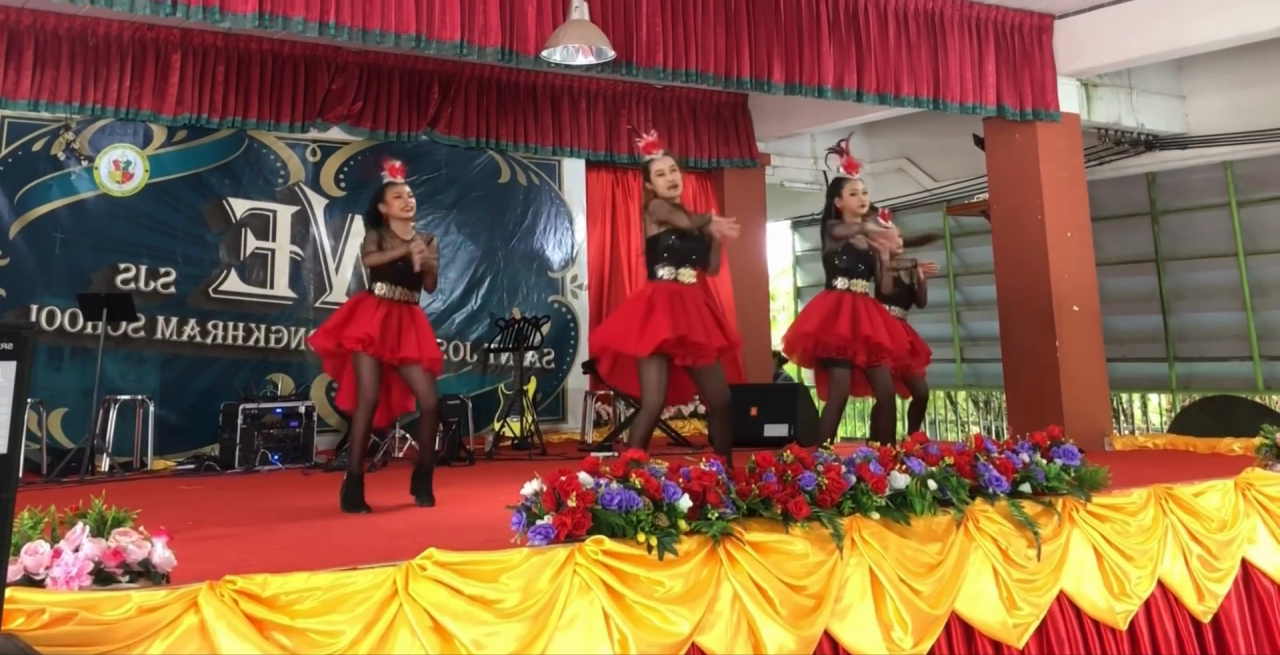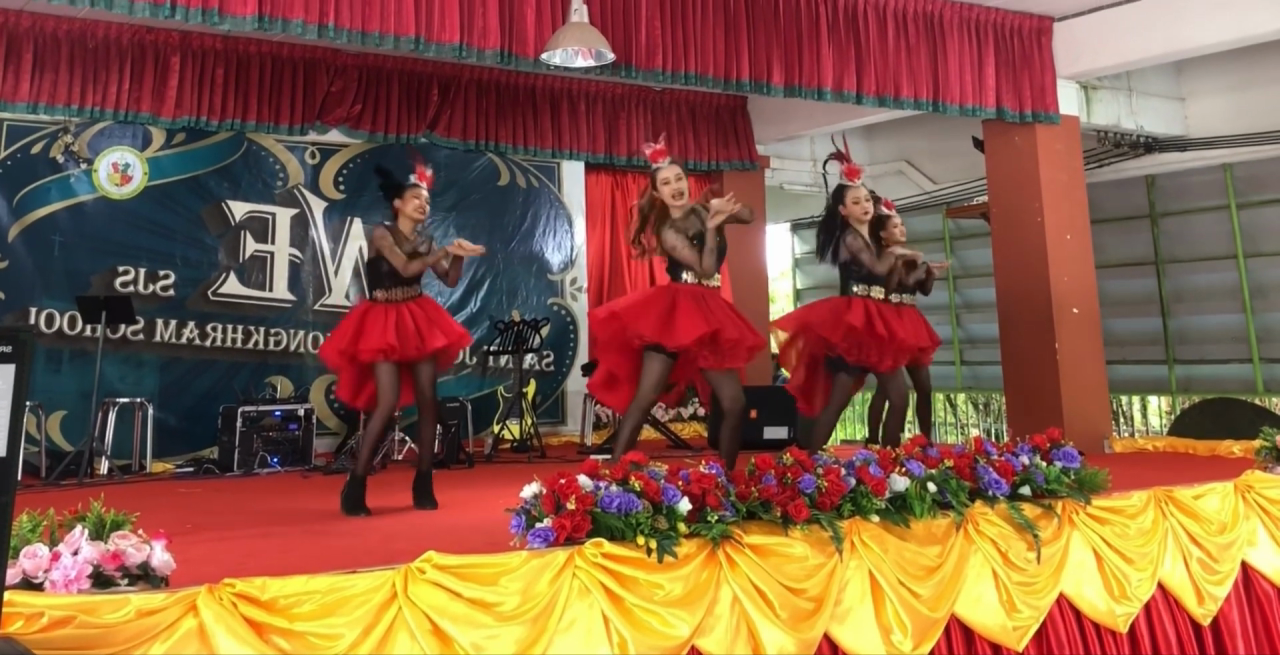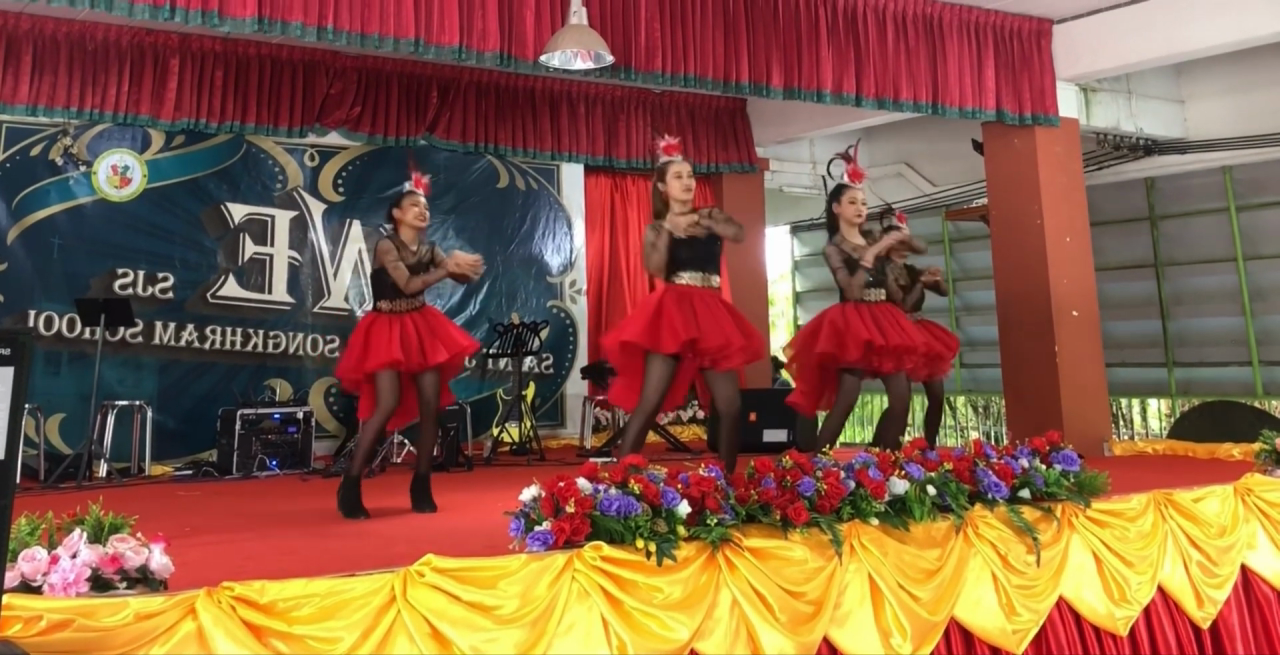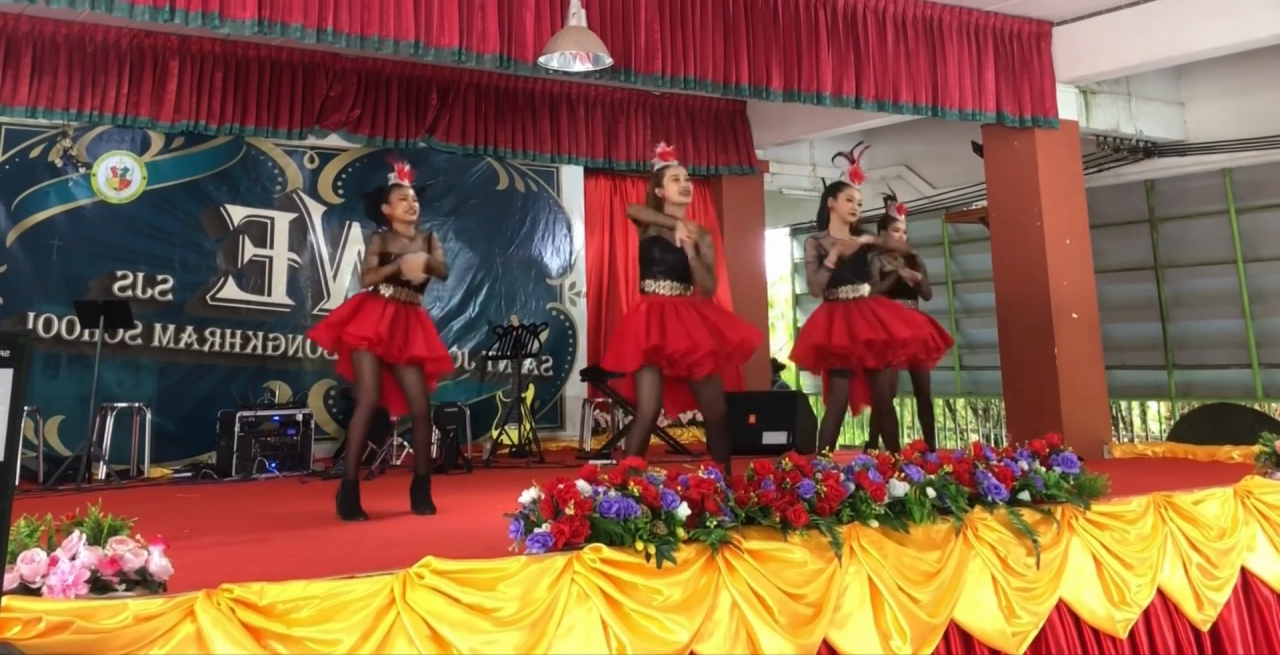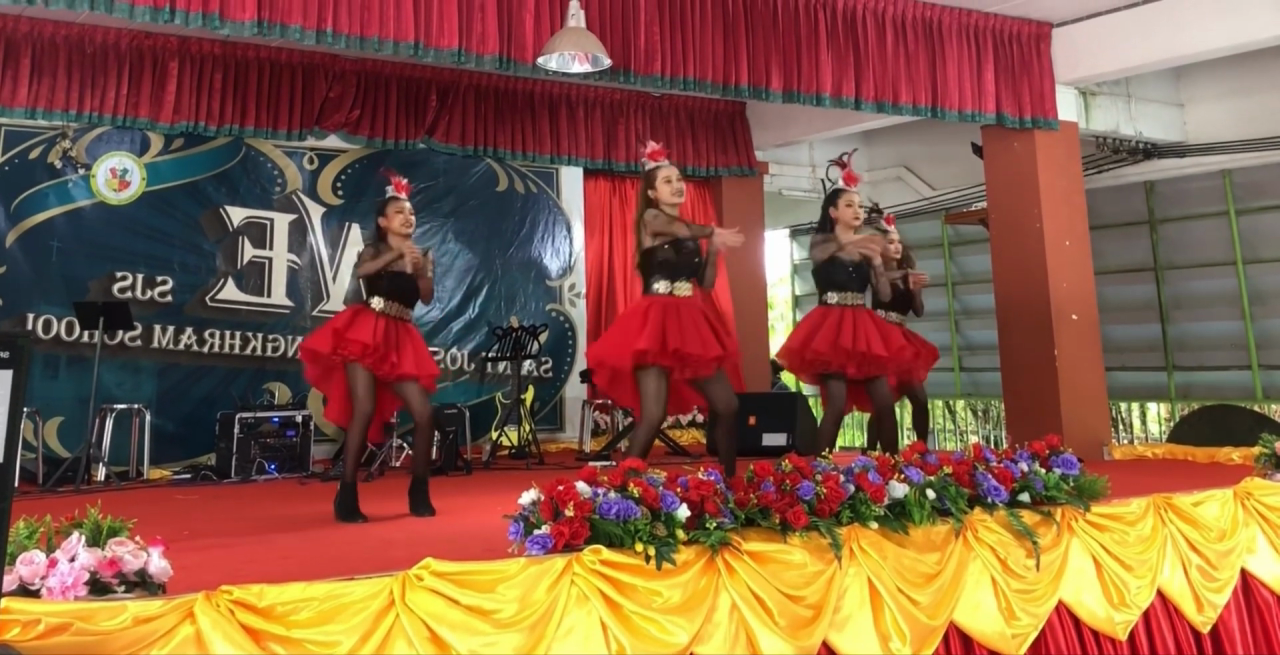
dt=0.2s
person 1, frame 1
left shoulder: (426, 240)
right shoulder: (376, 235)
left elbow: (430, 286)
right elbow: (370, 261)
left wrist: (425, 262)
right wrist: (405, 248)
left hip: (406, 325)
right hip: (371, 319)
left knee: (429, 404)
right knee: (369, 400)
left ankle: (422, 475)
right ankle: (354, 484)
person 1, frame 2
left shoulder: (426, 242)
right shoulder: (381, 234)
left elbow: (450, 281)
right elbow: (406, 269)
left wrist: (457, 255)
right wrist: (446, 252)
left hip: (416, 319)
right hip: (381, 320)
left knee: (427, 400)
right knee: (387, 403)
left ankle: (423, 482)
right ankle: (355, 485)
person 1, frame 3
left shoulder: (430, 247)
right shoulder: (385, 245)
left elbow: (463, 277)
right elbow: (407, 284)
left wrist: (464, 264)
right wrist: (449, 266)
left hip: (422, 328)
right hip: (389, 329)
left knee: (430, 408)
right knee: (386, 407)
left ankle: (421, 485)
right ankle: (349, 485)
person 1, frame 4
left shoulder: (429, 238)
right shoulder: (380, 240)
left elbow: (443, 272)
right elbow: (367, 278)
left wrist: (424, 260)
right wrist: (397, 265)
left hip: (409, 326)
right hip: (373, 321)
left knee: (420, 408)
right knee: (370, 401)
left ankle: (421, 489)
right ankle: (348, 489)
person 1, frame 5
left shoulder: (418, 254)
right shoulder: (374, 249)
left elbow: (427, 297)
right elbow: (363, 270)
left wrist: (419, 269)
right wrist: (398, 255)
left hip: (399, 339)
right hip: (364, 333)
left knee: (424, 415)
right knee: (364, 412)
left ankle: (420, 491)
right ankle: (347, 493)
person 2, frame 1
left shoulder: (695, 215)
right shoulder: (656, 208)
left elbow: (712, 270)
right elbow: (681, 222)
left wrist: (716, 237)
right wrist: (711, 226)
left hip: (694, 309)
right hip: (659, 310)
left knee: (720, 400)
right knee: (653, 407)
person 2, frame 2
left shoulder: (705, 209)
right shoulder: (666, 231)
left elbow: (747, 215)
right elbow: (701, 267)
left wrist: (720, 208)
right wrist: (712, 225)
left hip: (712, 316)
right hip: (675, 311)
left knee: (735, 405)
right knee: (642, 402)
person 2, frame 3
left shoulder: (709, 214)
right shoulder: (656, 229)
left elbow: (738, 233)
right elbow: (655, 271)
left wrist: (697, 223)
right wrist: (668, 231)
left hip: (712, 314)
right hip: (672, 313)
left knee: (729, 409)
right knee: (648, 405)
person 2, frame 4
left shoulder: (699, 235)
right shoulder: (650, 220)
left elbow: (707, 290)
right elbow: (632, 210)
left wrist: (692, 250)
right wrist: (672, 224)
left hip: (691, 323)
right hip: (651, 322)
left knee: (715, 412)
right knee: (647, 413)
person 2, frame 5
left shoulder: (691, 231)
right shoulder: (651, 218)
left elbow: (705, 285)
right elbow: (677, 229)
left wrist: (715, 248)
right wrist: (711, 233)
left hip: (692, 321)
right hip: (655, 323)
left knee: (727, 407)
right knee: (653, 418)
left ankle: (729, 481)
person 3, frame 1
left shoulder: (869, 240)
right shoulder: (834, 228)
right elbow: (858, 230)
left wrist: (883, 256)
right wrist: (877, 230)
left hip: (867, 316)
right hip: (838, 316)
left knee: (887, 393)
right knee: (839, 394)
person 3, frame 2
left shoulder: (872, 241)
right shoulder: (848, 238)
left elbow: (888, 284)
right elbow: (879, 268)
left wrist: (898, 258)
right wrist: (900, 253)
left hip: (876, 321)
right hip: (851, 321)
left knee: (899, 398)
right knee: (836, 400)
person 3, frame 3
left shoulder: (872, 237)
right shoulder: (833, 247)
left elbow: (915, 250)
right elbow: (851, 288)
left wrist: (899, 237)
right wrist: (871, 255)
left hip: (883, 323)
right hip: (853, 323)
left knee: (902, 401)
right knee: (845, 401)
person 3, frame 4
left shoulder: (864, 239)
right shoulder: (815, 243)
left elbow: (903, 248)
right elbow: (814, 288)
left wrist: (871, 241)
right wrist: (833, 254)
left hip: (872, 318)
right hip: (837, 321)
left knee: (883, 399)
right knee: (838, 401)
person 3, frame 5
left shoulder: (866, 251)
right shoulder: (822, 241)
left elbow: (884, 295)
right elbow: (820, 253)
left wrist: (876, 261)
right wrist: (854, 239)
left hip: (863, 328)
right hip: (832, 330)
left knee: (885, 403)
right knee: (837, 407)
person 4, frame 1
left shoulder: (909, 267)
left elbow: (921, 303)
right elbow: (885, 289)
left wrist: (922, 279)
left hip: (902, 333)
left knee: (921, 392)
person 4, frame 2
left shoulder: (908, 256)
left elbow: (925, 290)
right elbow: (904, 280)
left wrist: (932, 272)
right wrist: (926, 269)
left hip: (910, 320)
left knee: (924, 387)
right knee: (886, 387)
left ankle: (926, 442)
person 4, frame 3
left shoulder: (912, 270)
left elbow: (944, 292)
right elbow: (904, 306)
left wrist: (936, 279)
right wrist: (922, 282)
left hip: (922, 333)
left knee: (937, 397)
left ankle: (930, 450)
person 4, frame 4
left shoulder: (913, 261)
right shoulder: (878, 261)
left elbow: (927, 295)
right elbow: (874, 291)
left wrist: (918, 279)
right wrist: (897, 274)
left knee: (924, 392)
right knee: (888, 390)
left ankle: (930, 447)
right ankle: (872, 448)
person 4, frame 5
left shoulder: (906, 271)
left elbow: (918, 310)
left wrist: (915, 289)
right wrist: (904, 274)
left hip: (902, 340)
left knee: (920, 400)
